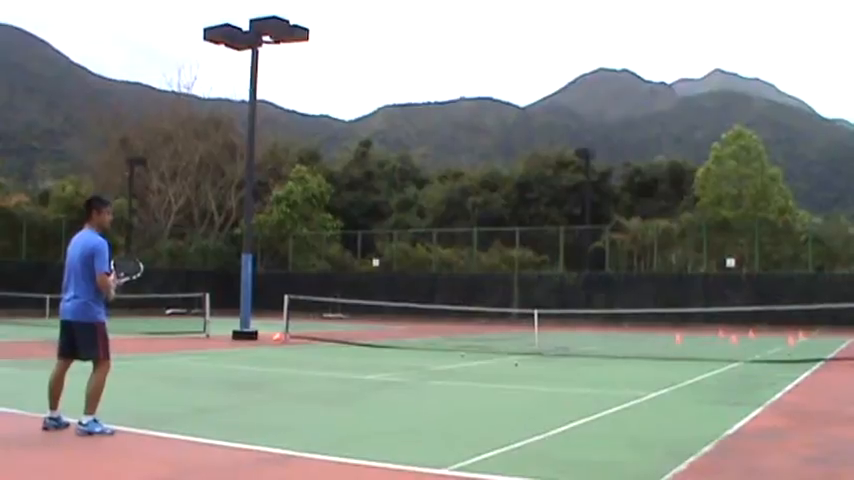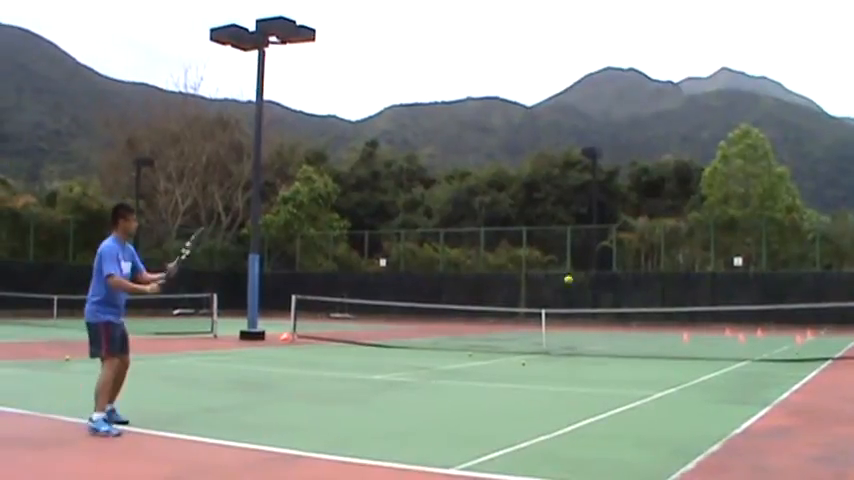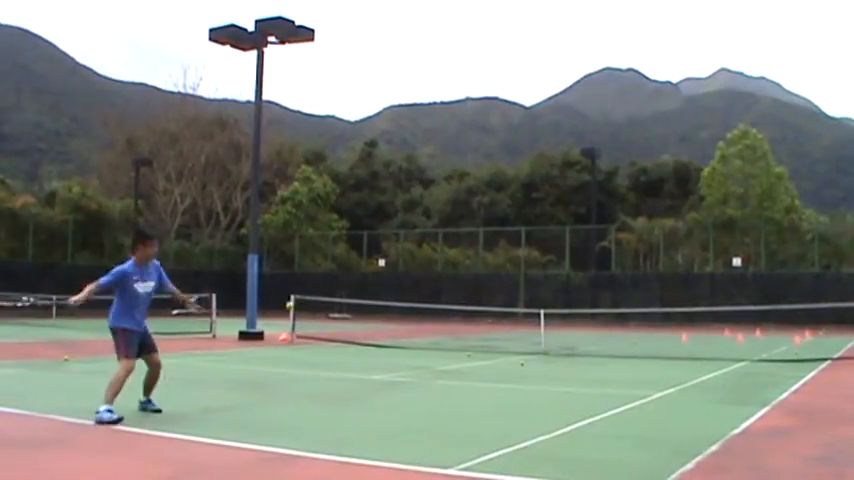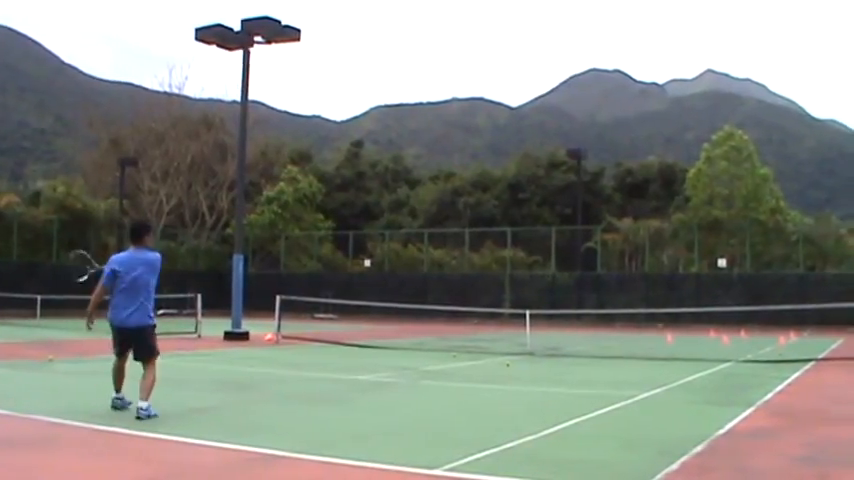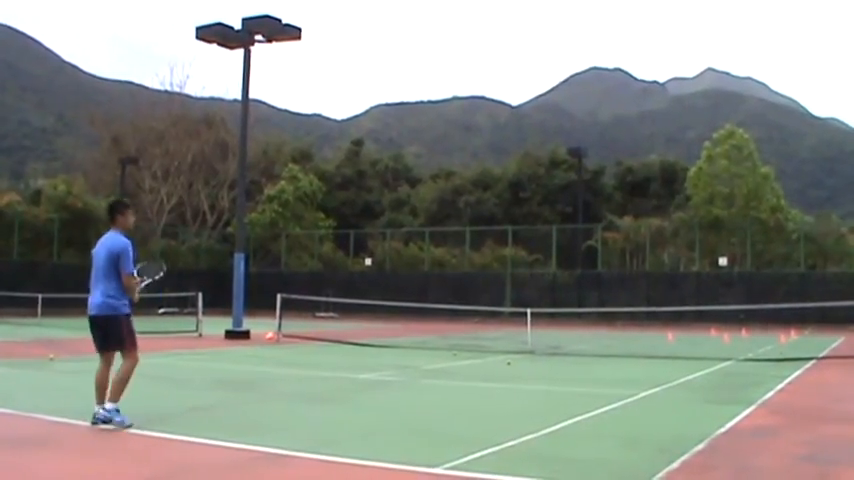
dt=0.7s
person 1, frame 1
left shoulder: (75, 240)
right shoulder: (98, 243)
right elbow: (101, 281)
left wrist: (108, 281)
right wrist: (110, 293)
left hip: (68, 310)
right hip: (89, 313)
left knee: (62, 364)
right knee: (102, 365)
left ankle: (52, 416)
right ankle: (88, 421)
person 1, frame 2
left shoulder: (128, 249)
right shoulder: (108, 248)
left elbow: (142, 276)
right elbow: (114, 282)
left wrist: (164, 275)
right wrist: (146, 289)
left hip: (114, 316)
right hip: (101, 315)
left knee: (123, 363)
right knee: (110, 364)
left ankle: (107, 409)
right ankle: (97, 419)
person 1, frame 3
left shoulder: (156, 267)
right shoulder: (123, 271)
left elbow: (168, 288)
right elbow: (96, 286)
left wrist: (186, 299)
right wrist: (81, 296)
left hip: (138, 325)
right hip: (123, 326)
left knee: (156, 363)
right knee: (127, 366)
left ankle: (145, 400)
right ankle: (105, 409)
person 1, frame 4
left shoulder: (116, 261)
right shoulder: (155, 259)
left elbow: (101, 291)
left wrist: (89, 314)
left hip: (118, 320)
right hip: (143, 322)
left knee: (121, 357)
right knee: (150, 364)
left ankle: (118, 397)
right ankle: (143, 406)
person 1, frame 5
left shoulder: (101, 242)
right shoulder: (123, 243)
right elbow: (127, 280)
left wrist: (130, 287)
right wrist: (134, 294)
left hip: (96, 308)
right hip: (115, 308)
left knee: (105, 360)
right knee: (130, 357)
left ankle: (101, 408)
right ankle: (109, 408)
